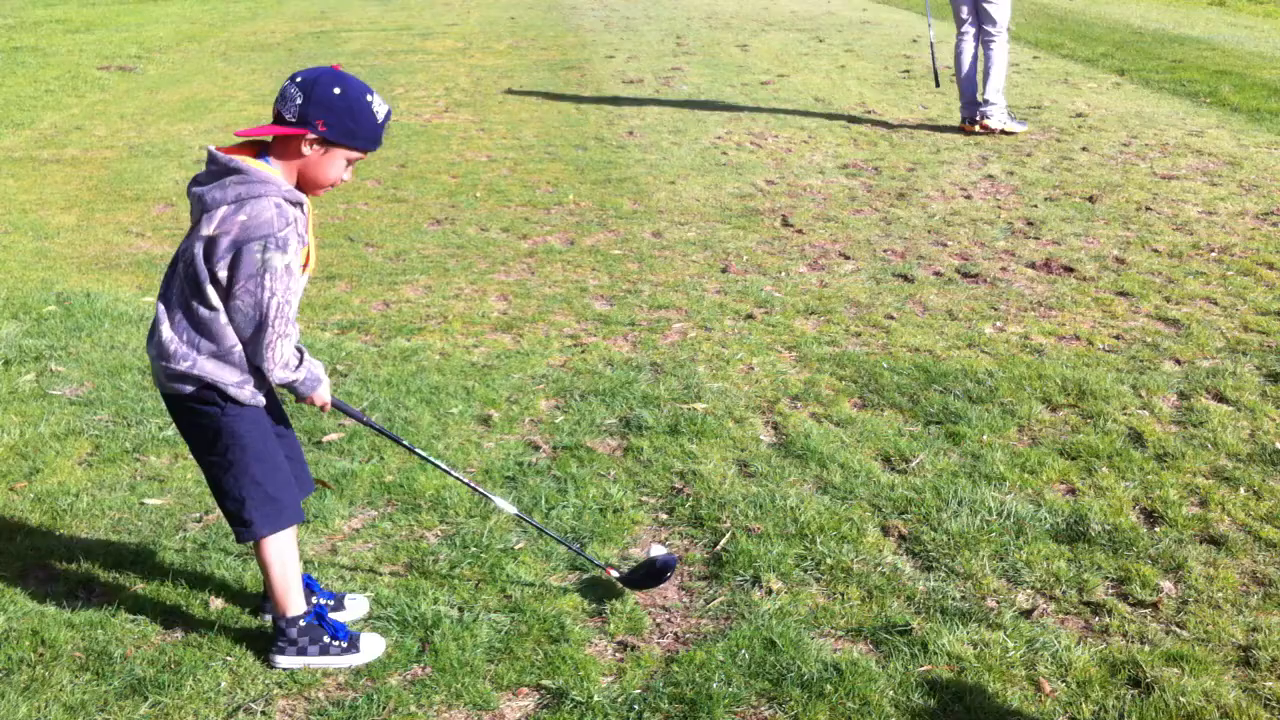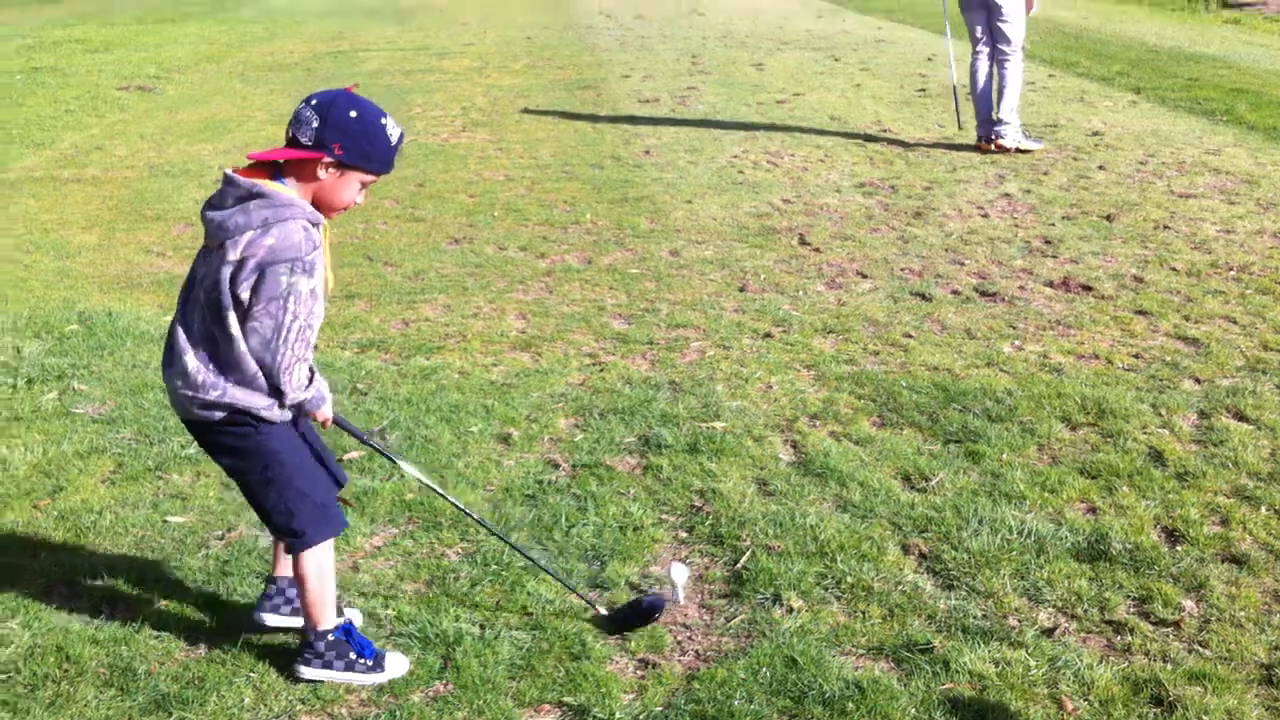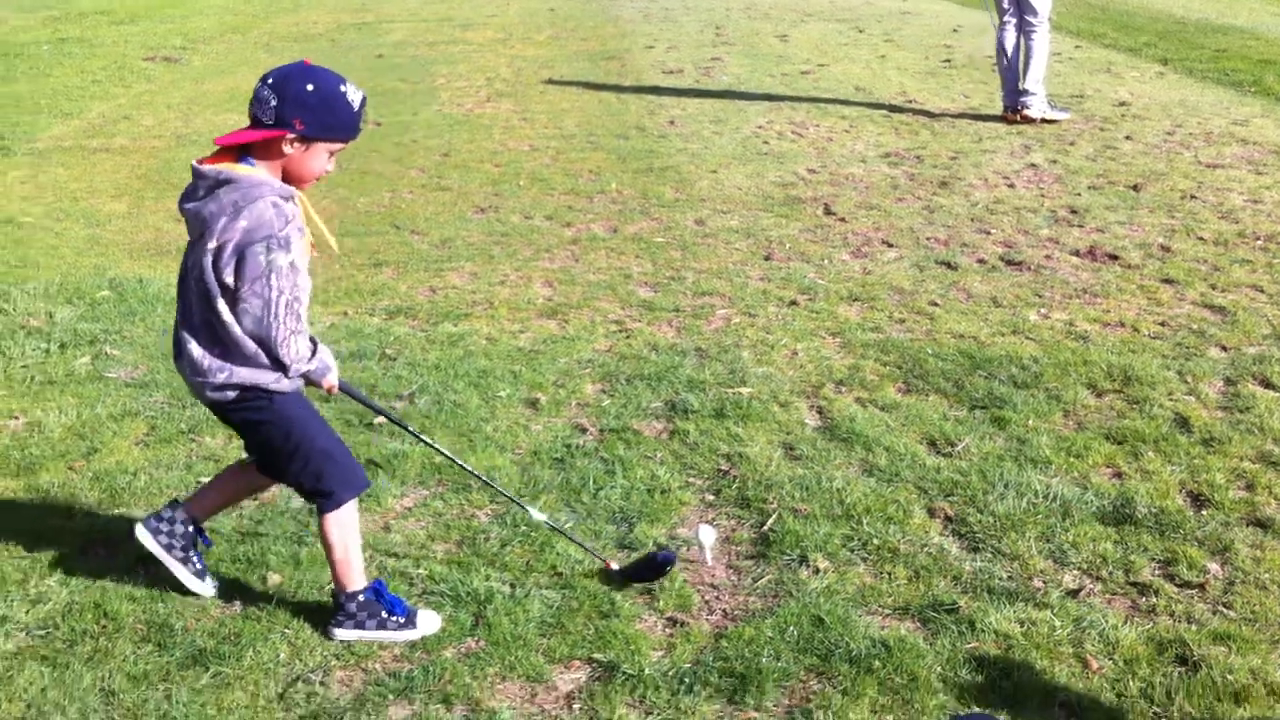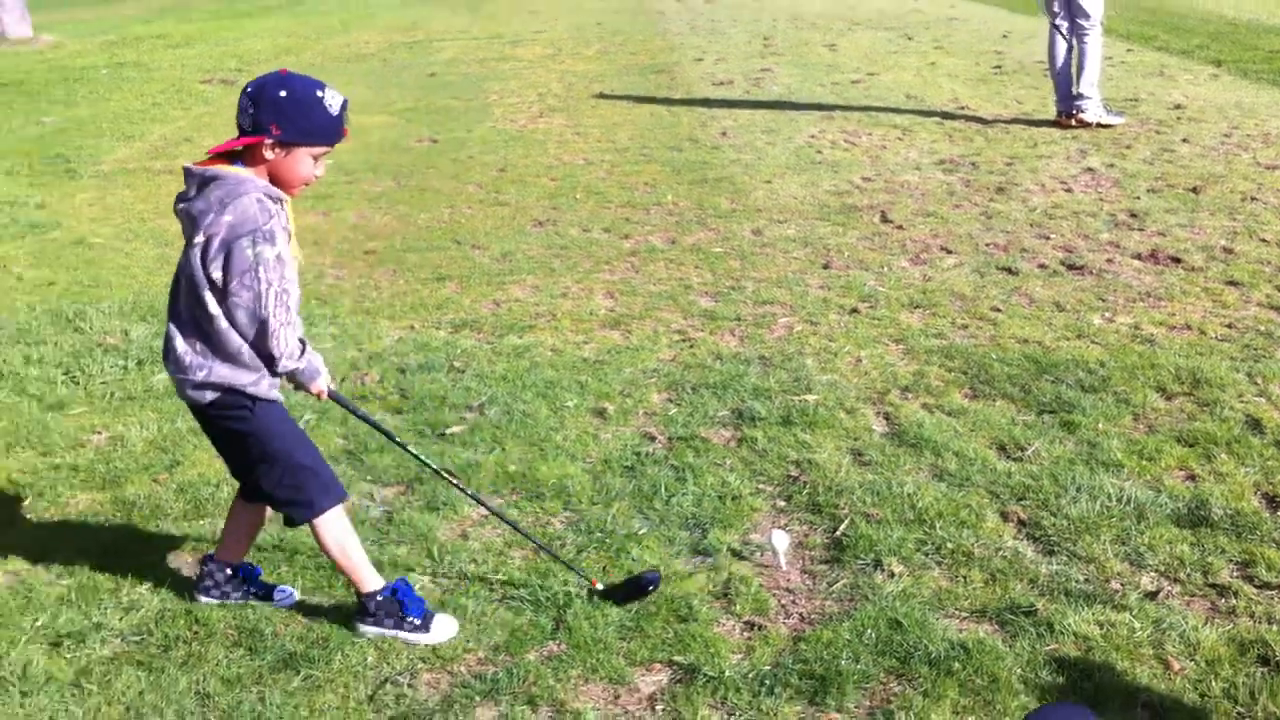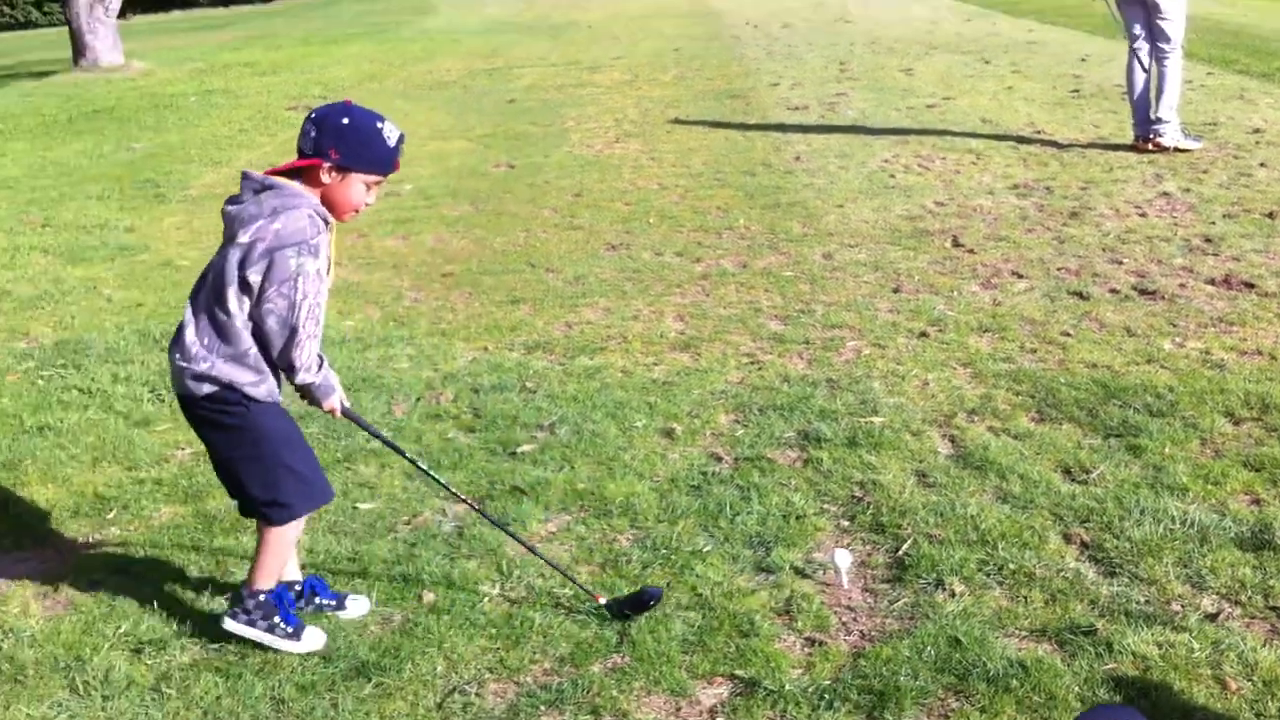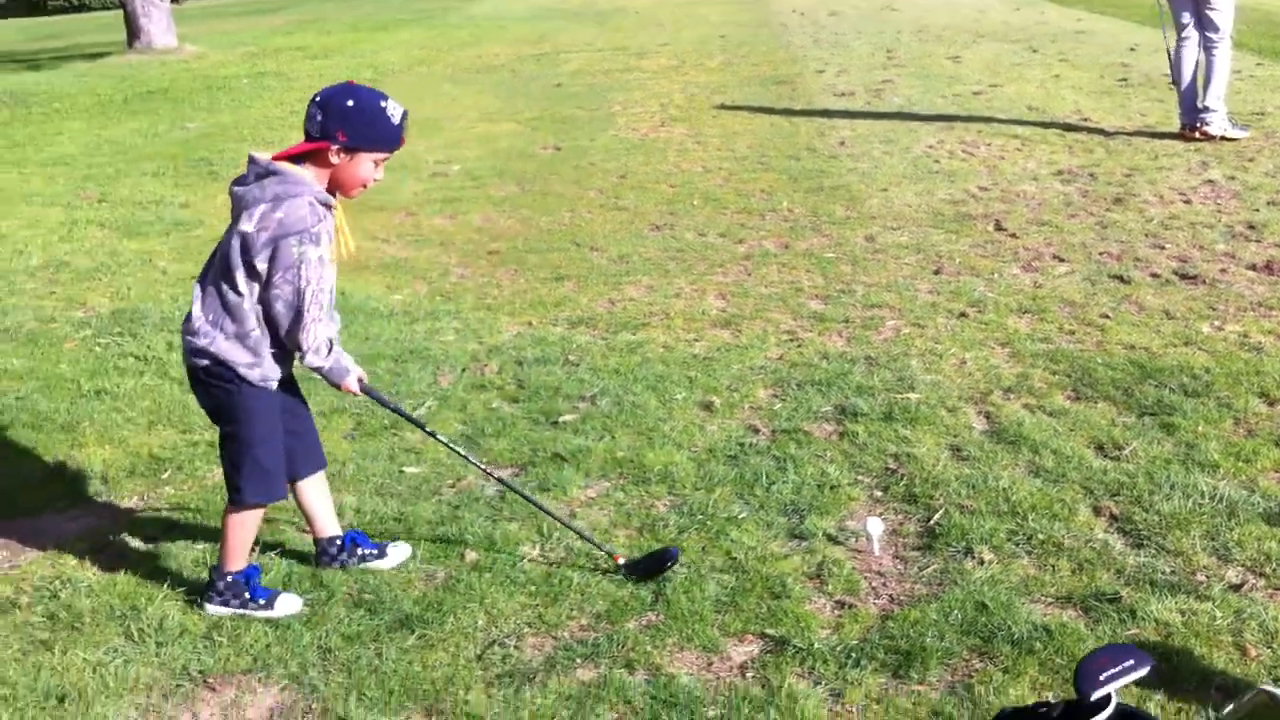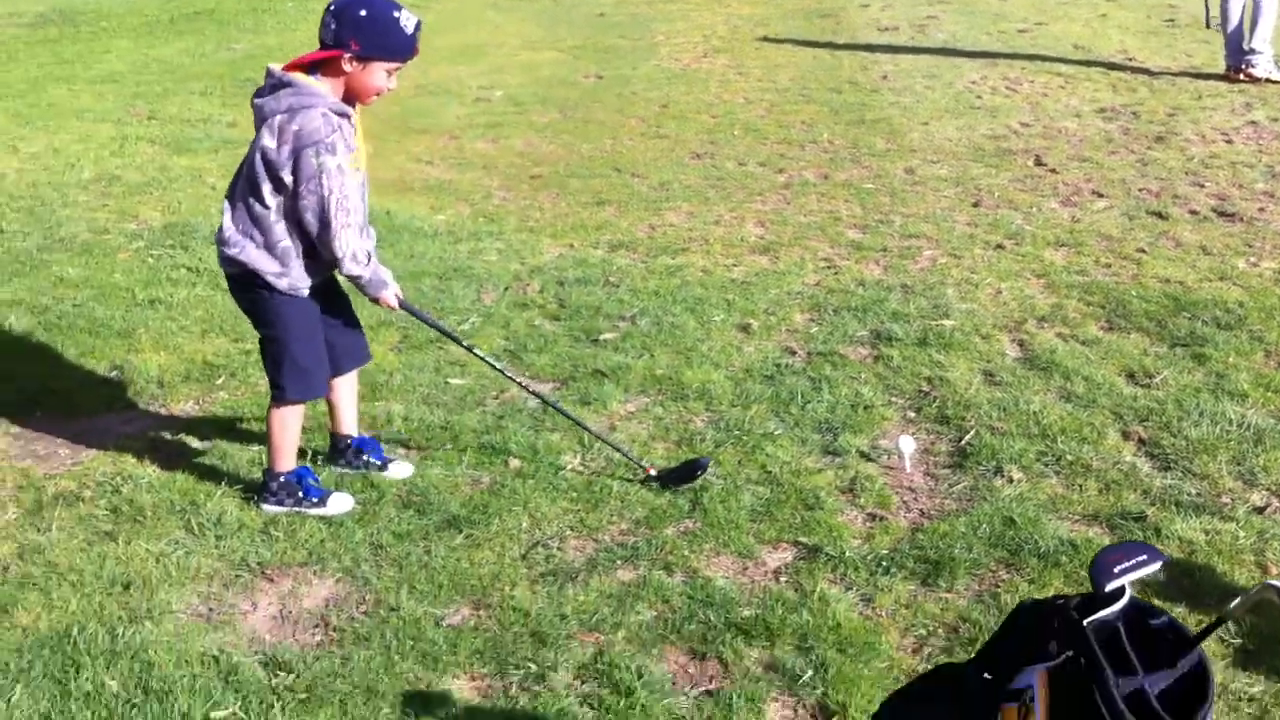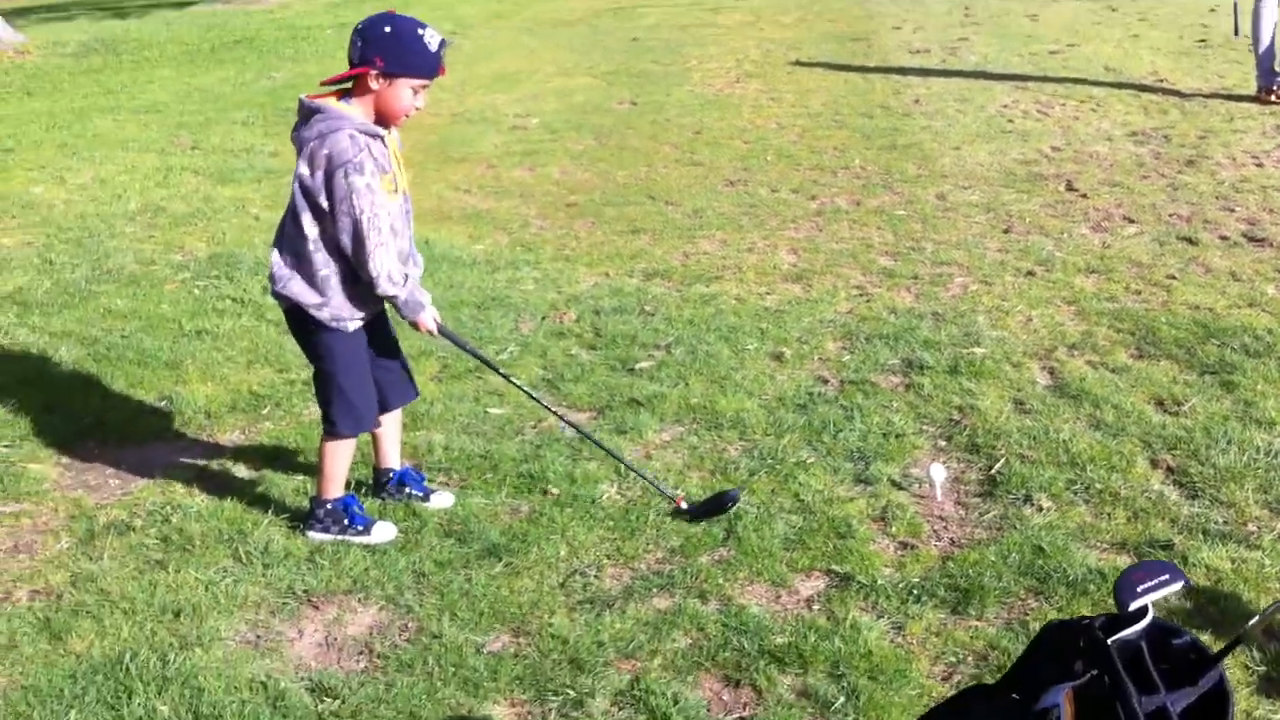
dt=0.2s
person 1, frame 1
left shoulder: (249, 185)
right shoulder: (270, 220)
right elbow: (265, 331)
left wrist: (297, 368)
right wrist: (308, 378)
left hip: (222, 365)
right hip: (212, 378)
left knee: (285, 478)
right knee: (269, 500)
left ankle: (289, 589)
right ankle: (298, 631)
person 1, frame 2
left shoulder: (252, 204)
right shoulder: (291, 245)
right elbow: (279, 356)
left wrist: (302, 393)
right wrist: (313, 396)
left hip: (212, 380)
right hip: (233, 400)
left knee: (317, 475)
right knee: (314, 515)
left ankle: (283, 592)
right ankle: (326, 644)
person 1, frame 3
left shoulder: (230, 182)
right shoulder: (262, 215)
right elbow: (278, 324)
left wrist: (304, 359)
right wrist: (316, 364)
left hip: (220, 362)
right hip: (247, 376)
left knee: (281, 456)
right knee: (337, 480)
left ankle: (176, 526)
right ankle: (357, 605)
person 1, frame 4
left shoulder: (239, 195)
right shoulder: (256, 217)
right elbow: (268, 324)
left wrist: (302, 366)
right wrist: (309, 372)
left hip: (214, 372)
right hip: (230, 382)
left knee: (267, 480)
right knee: (317, 490)
left ankle: (222, 574)
right ankle: (381, 601)
person 1, frame 5
left shoulder: (279, 210)
right shoulder: (299, 234)
right elbow: (290, 332)
left wrist: (313, 378)
right wrist: (323, 384)
left hip: (231, 373)
right hip: (227, 383)
left knee: (280, 486)
right knee: (298, 488)
left ankle: (292, 586)
right ankle: (255, 604)
person 1, frame 6
left shoulder: (291, 190)
right shoulder: (301, 220)
right elbow: (300, 315)
left wrist: (333, 352)
right wrist: (338, 367)
left hip: (253, 350)
right hip: (233, 358)
left knee: (301, 449)
right knee: (259, 475)
left ankle: (337, 544)
right ankle: (230, 584)
person 1, frame 7
left shoulder: (327, 101)
right shoulder: (318, 128)
left elbow: (344, 203)
right elbow: (333, 221)
left wrist: (366, 263)
right wrist: (374, 277)
left hip: (298, 258)
right hip: (273, 264)
left knee: (341, 349)
right knee: (300, 374)
left ankle: (348, 443)
right ankle: (282, 483)
person 1, frame 8
left shoulder: (376, 132)
right shoulder: (346, 150)
left elbow: (393, 224)
right elbow: (370, 242)
left wrist: (410, 280)
right wrist: (414, 302)
left hip: (361, 293)
right hip: (328, 298)
left knee: (389, 385)
right knee: (351, 405)
left ankle: (391, 475)
right ankle: (328, 511)
